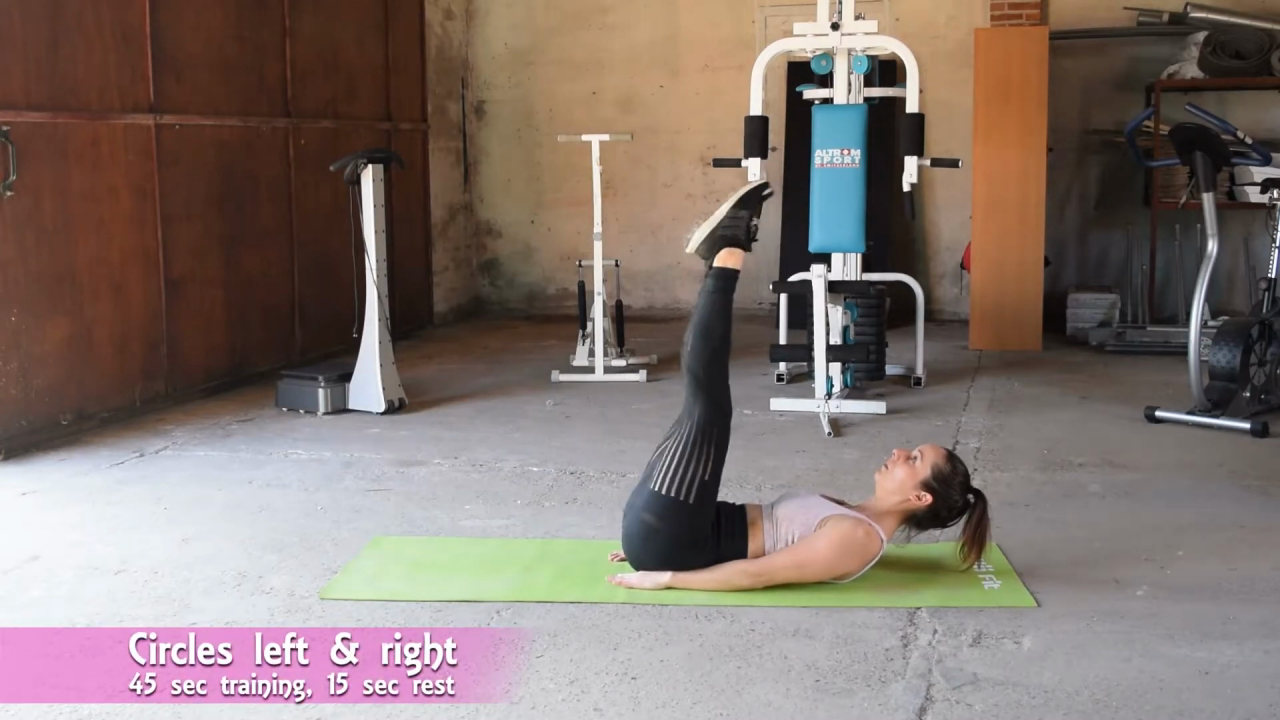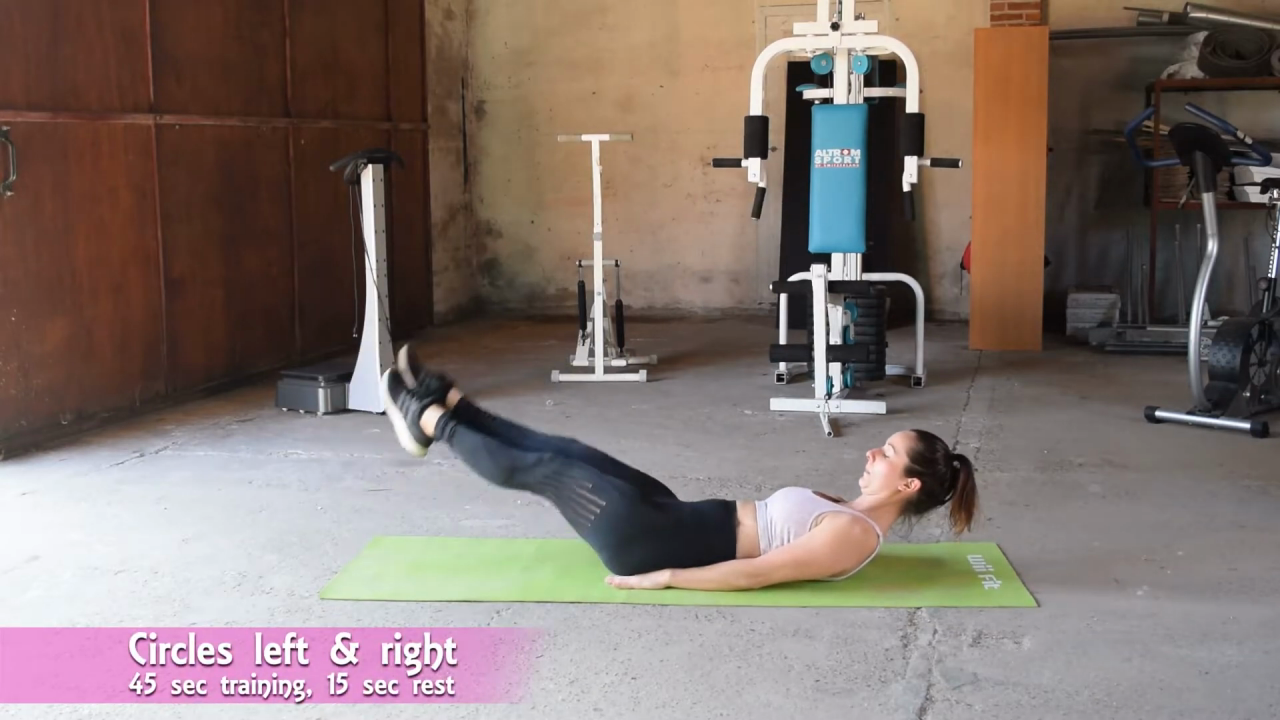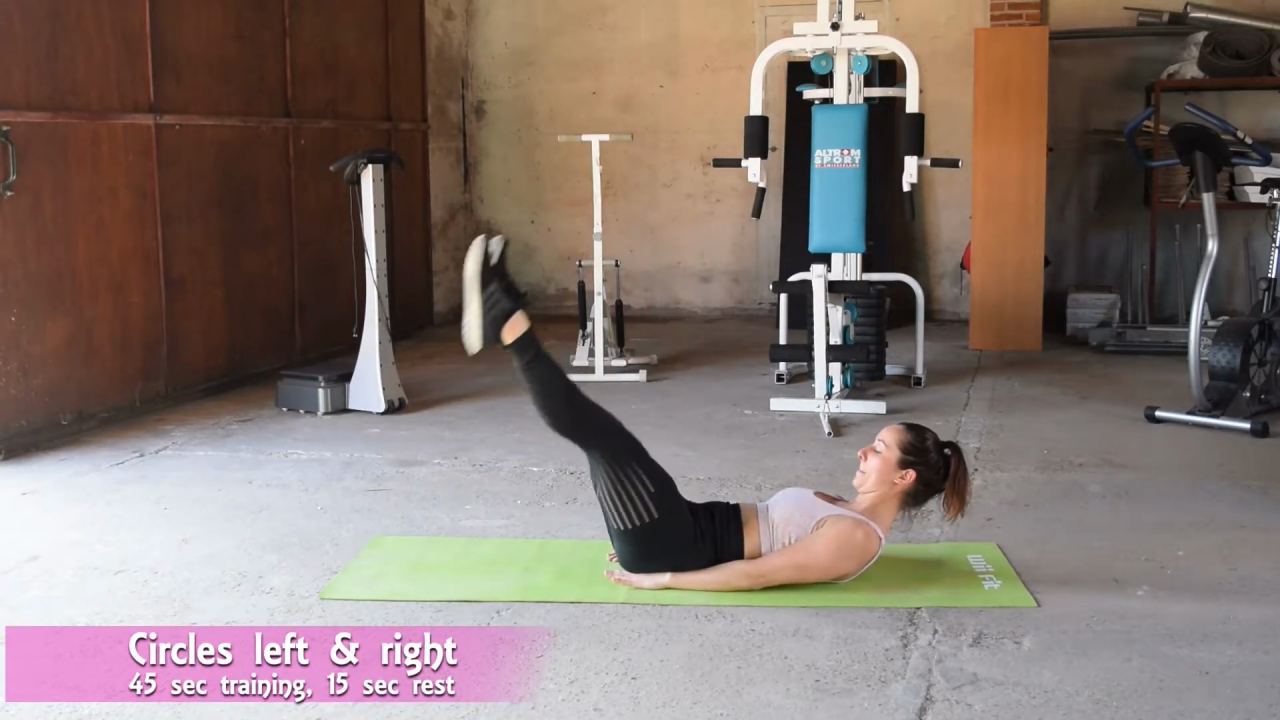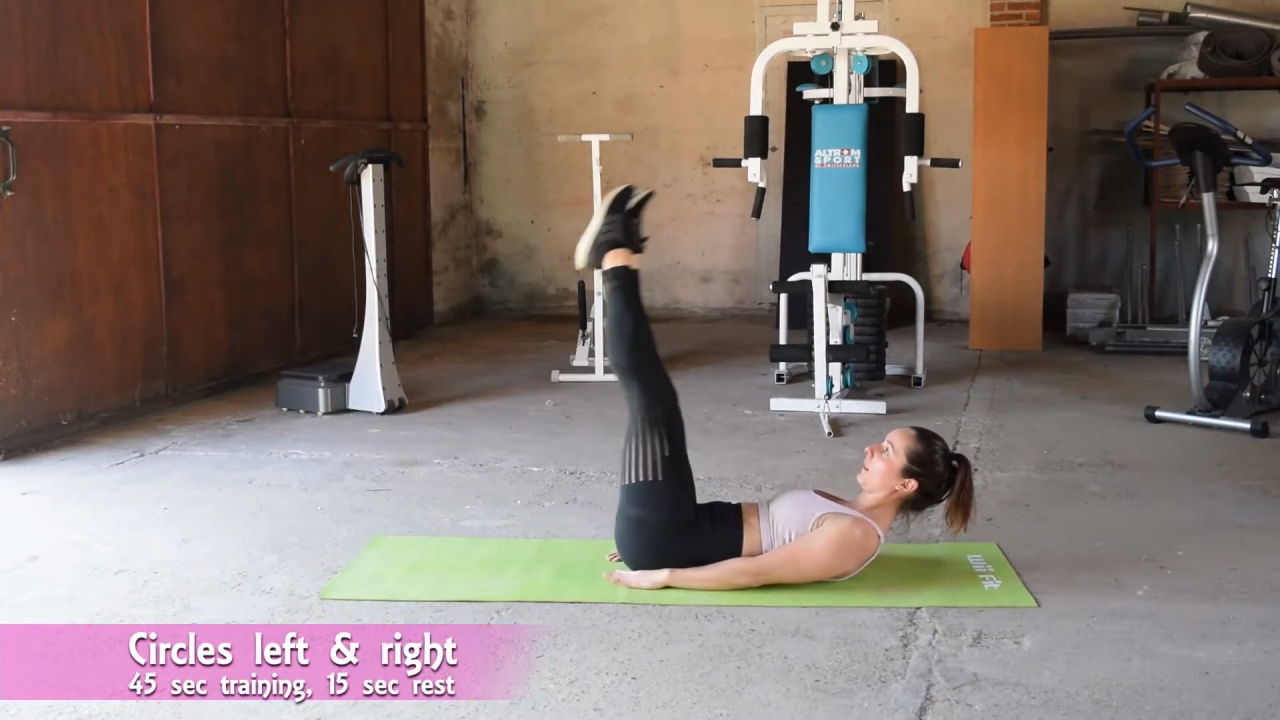
dt=1s
person 1, frame 1
left shoulder: (857, 537)
right shoulder: (855, 514)
left elbow: (760, 575)
left wrist: (664, 577)
left hip: (666, 546)
left knee: (707, 397)
left ankle: (729, 253)
right ankle: (726, 253)
person 1, frame 2
left shoulder: (854, 535)
right shoulder: (851, 513)
left elbow: (758, 572)
left wrist: (663, 577)
left hip: (663, 544)
right hip: (689, 521)
left knee: (548, 469)
right knee: (566, 455)
left ankle: (432, 418)
right ankle: (444, 404)
person 1, frame 3
left shoulder: (856, 538)
right shoulder: (855, 511)
left elbow: (757, 573)
left wrist: (662, 578)
left hip: (679, 548)
right hip: (696, 529)
left knee: (598, 434)
right knee: (594, 430)
left ankle: (509, 323)
right ankle: (508, 317)
person 1, frame 4
left shoulder: (855, 536)
right shoulder: (855, 512)
left elbow: (758, 572)
left wrist: (658, 576)
left hip: (667, 543)
right hip: (691, 533)
left knee: (648, 391)
left ankle: (616, 256)
